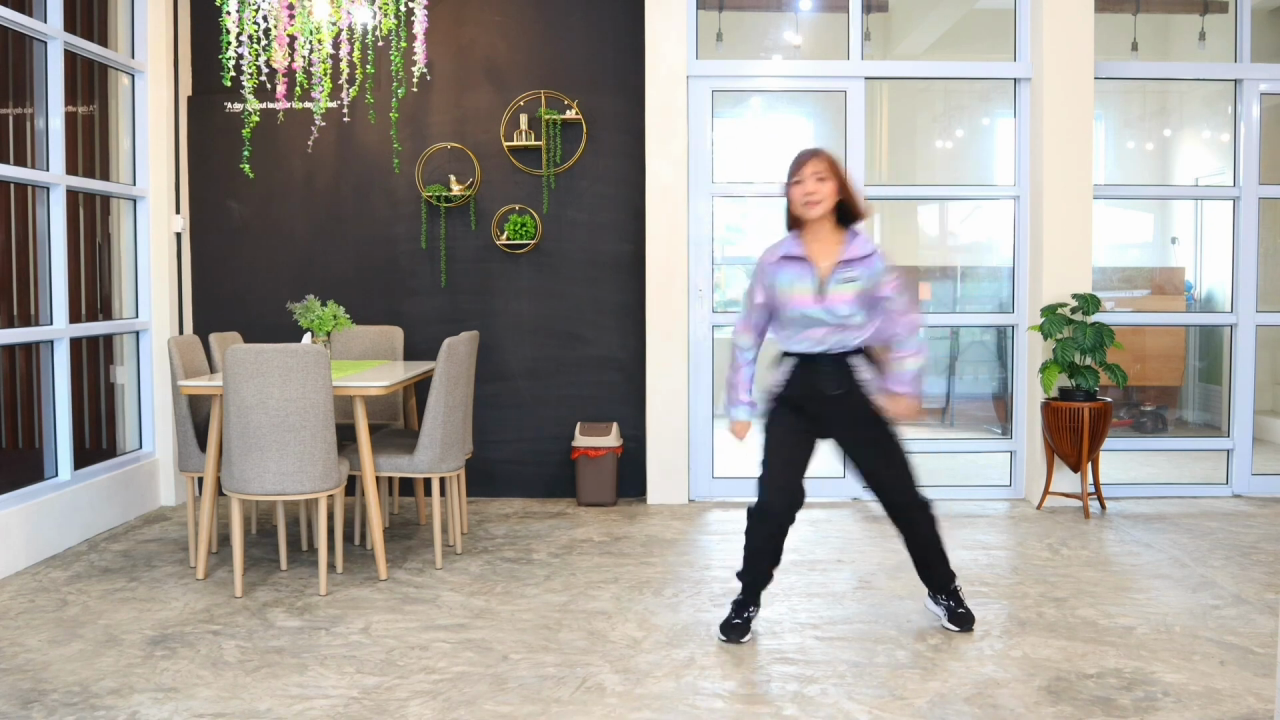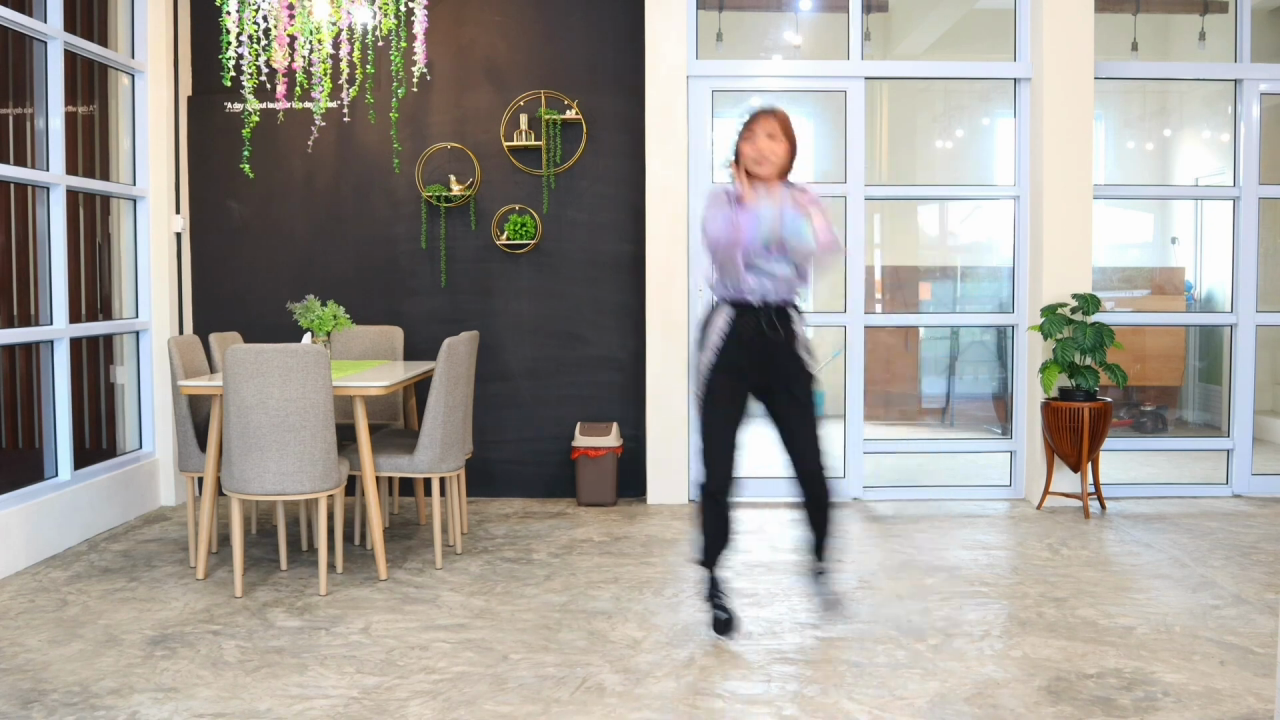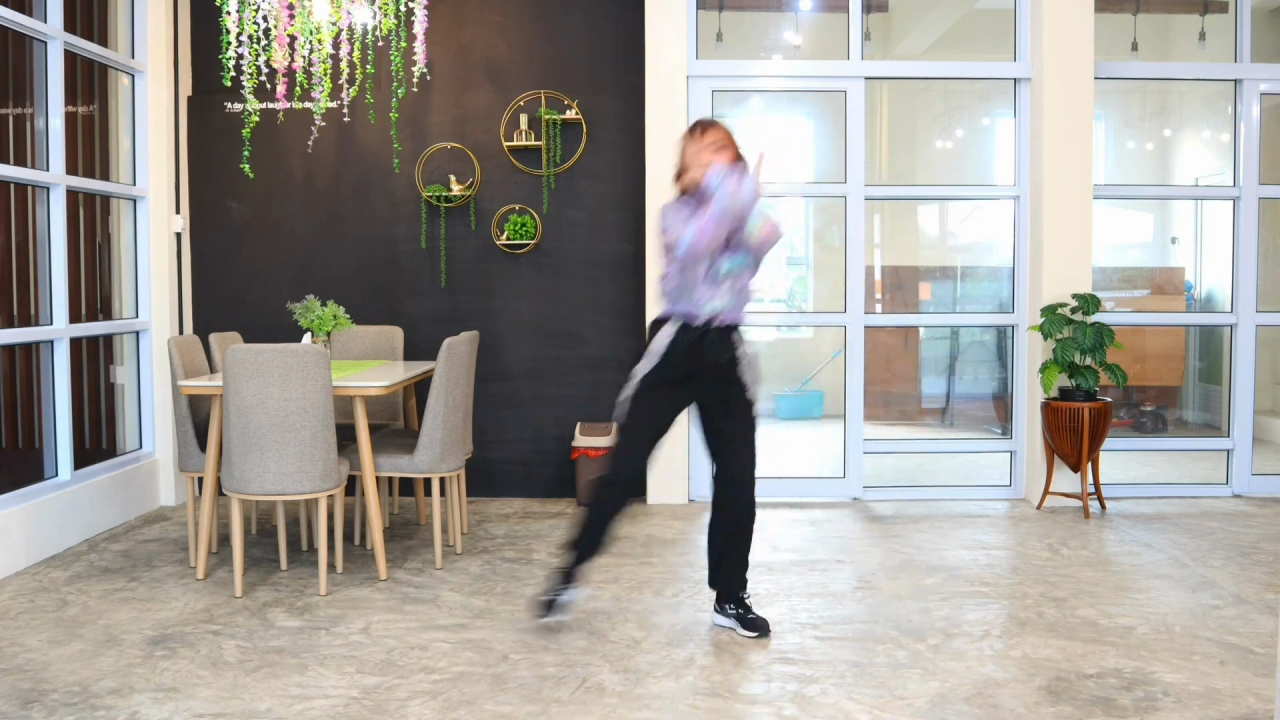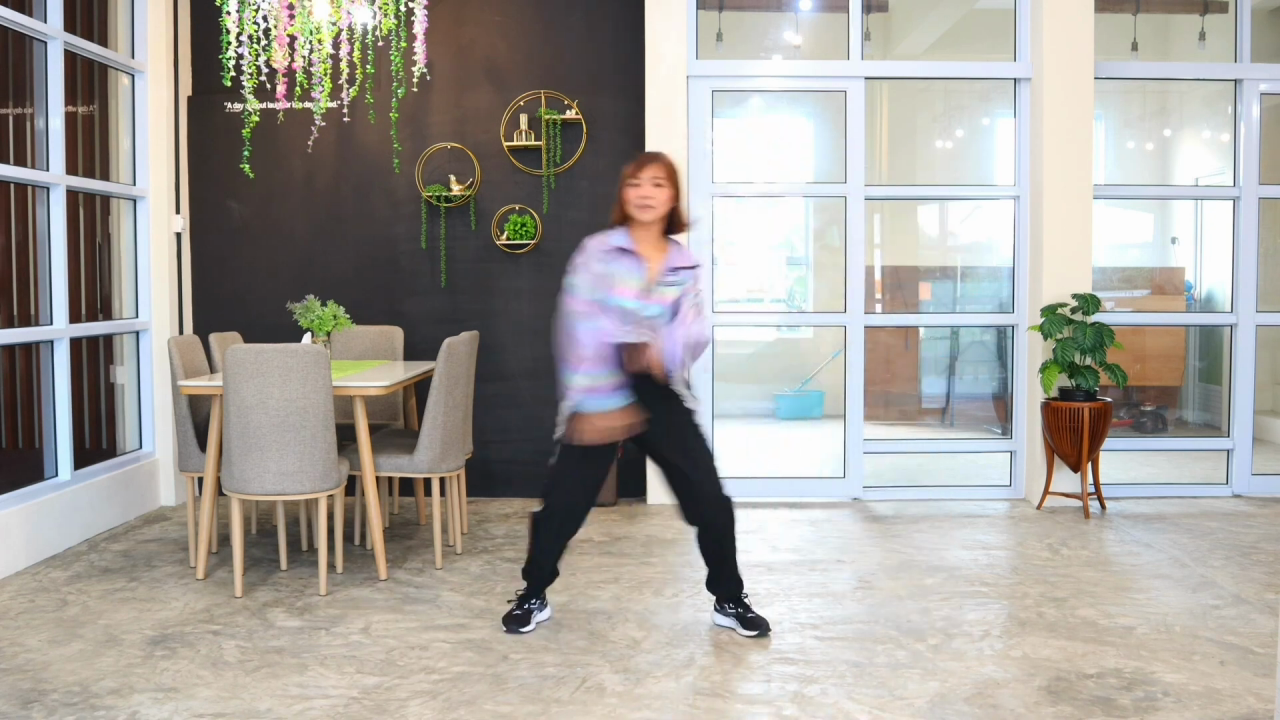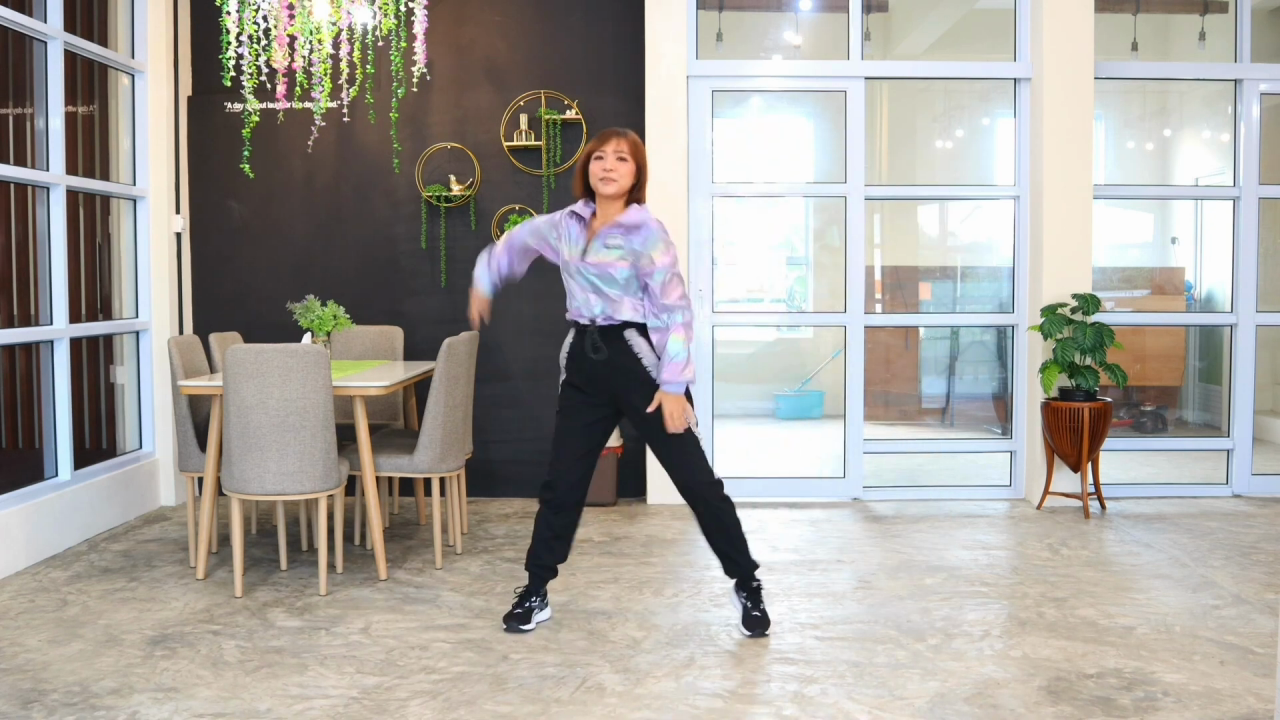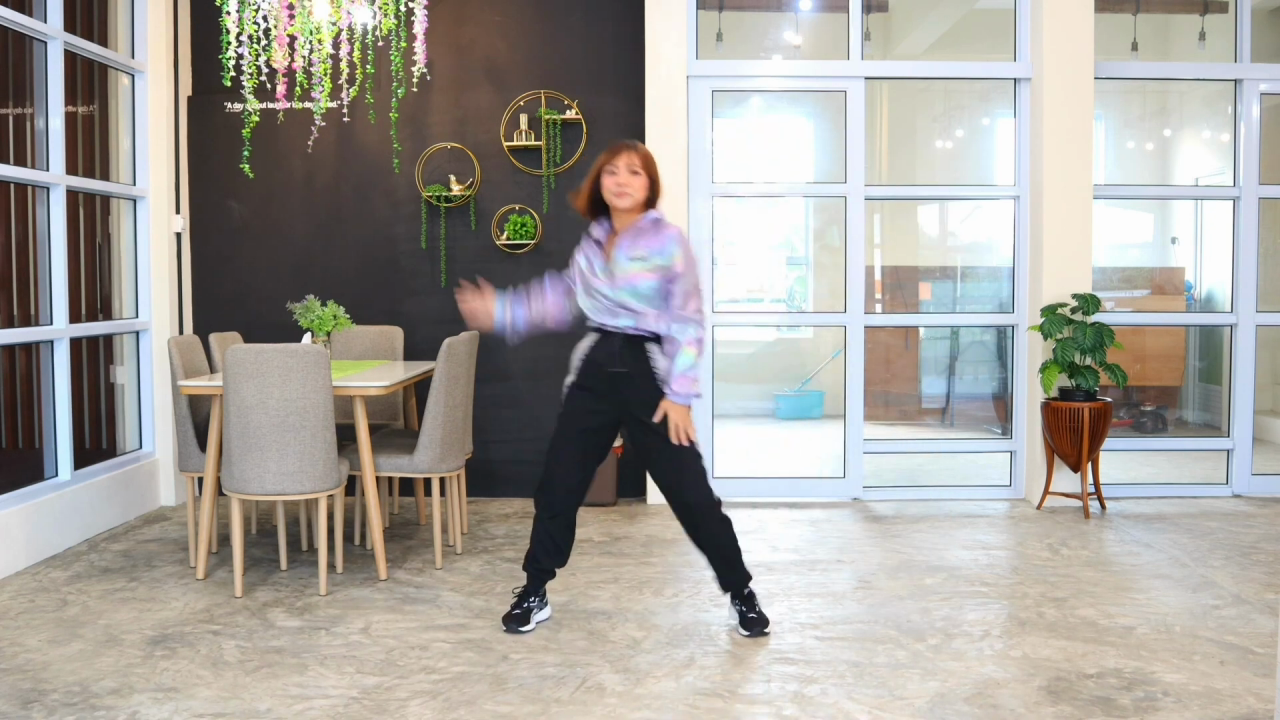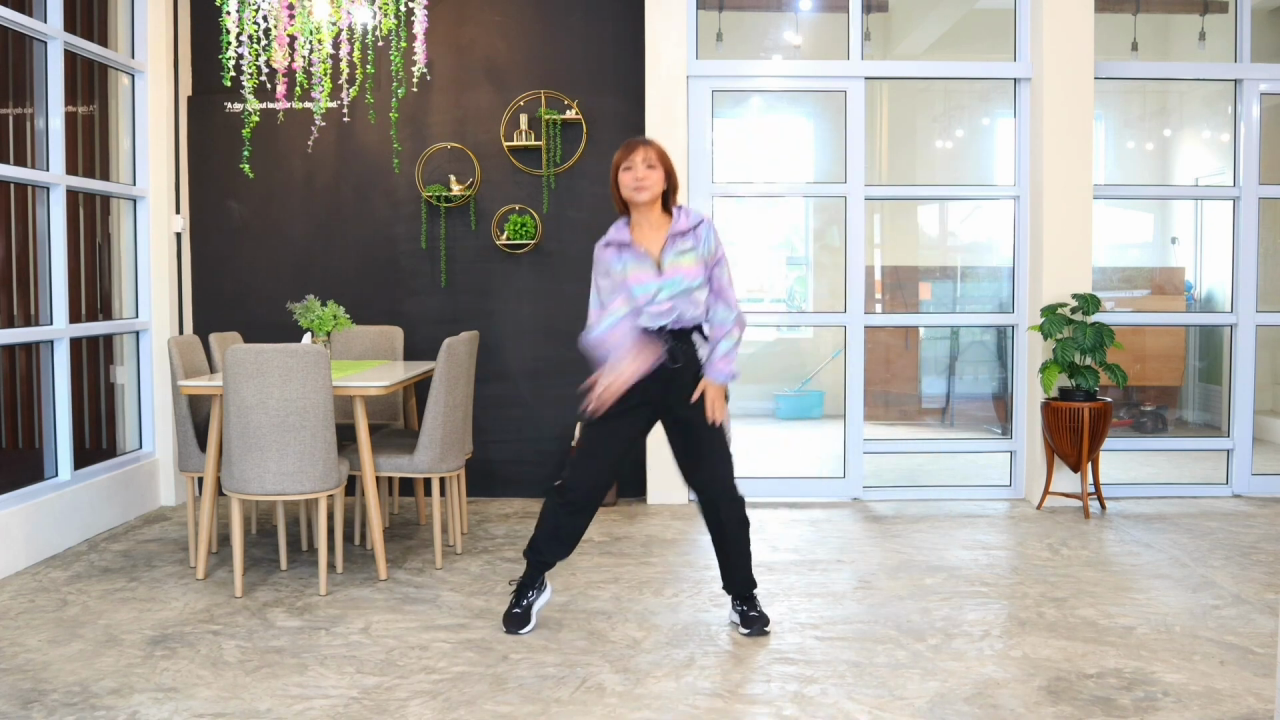
dt=0.2s
person 1, frame 1
left shoulder: (868, 257)
right shoulder: (775, 261)
left elbow: (900, 324)
right elbow: (748, 333)
left wrist: (902, 387)
right wrist: (741, 404)
left hip: (851, 387)
right hip: (797, 393)
left knee: (903, 499)
right knee: (776, 502)
left ankle: (943, 589)
right ankle: (748, 598)
person 1, frame 2
left shoulder: (800, 202)
right shoulder: (722, 200)
left elbow: (823, 242)
right elbow: (726, 236)
left wrist: (778, 208)
right wrist: (761, 212)
left hip: (781, 338)
right hip: (731, 335)
left knee: (809, 464)
right knee: (719, 470)
left ankle: (818, 562)
right ankle: (714, 578)
person 1, frame 3
left shoulder: (740, 207)
right shoulder: (678, 216)
left elbow: (762, 234)
right elbow: (700, 239)
left wrist: (718, 181)
right wrist: (737, 186)
left hip: (723, 356)
right hip: (672, 350)
left knee: (736, 488)
right knee: (622, 471)
left ankle: (730, 598)
right ankle: (571, 574)
person 1, frame 4
left shoulder: (685, 265)
right shoulder: (596, 251)
left elbow: (691, 334)
right elbow: (578, 328)
left wrist: (665, 354)
right wrist: (593, 402)
left hip: (662, 385)
right hip: (601, 389)
left knee: (708, 502)
right knee: (565, 498)
left ankle: (729, 599)
right ankle: (534, 595)
person 1, frame 5
left shoulder: (647, 231)
right shoulder: (570, 221)
left elbow: (675, 309)
right elbow: (520, 241)
left wrist: (674, 385)
right wrist: (484, 280)
left hip: (637, 365)
right hip: (584, 362)
left knee: (696, 480)
right knee: (562, 484)
left ankle: (746, 584)
right ankle: (536, 591)
person 1, frame 6
left shoulder: (667, 240)
right shoulder: (592, 243)
left elbow: (688, 320)
right elbow: (560, 301)
left wrist: (681, 394)
right wrist: (500, 312)
left hip: (648, 373)
right hip: (596, 371)
left knee: (692, 494)
right knee: (558, 486)
left ankle: (741, 593)
right ankle: (535, 592)
person 1, frame 7
left shoulder: (700, 232)
right shoulder: (609, 248)
left elbow: (725, 308)
right elbow: (603, 322)
left wrist: (719, 373)
right wrist: (623, 357)
left hip: (687, 365)
right hip: (626, 371)
left knee: (718, 488)
right knee: (582, 482)
left ankle: (743, 596)
right ankle: (532, 581)
